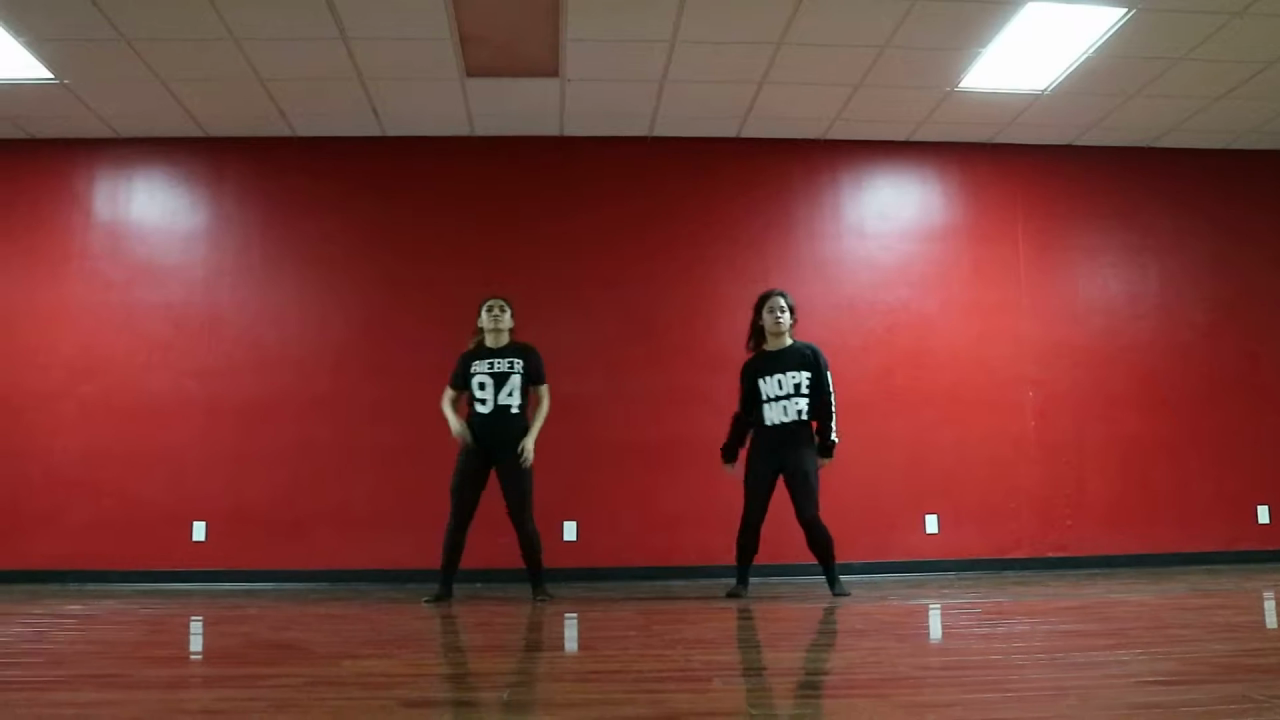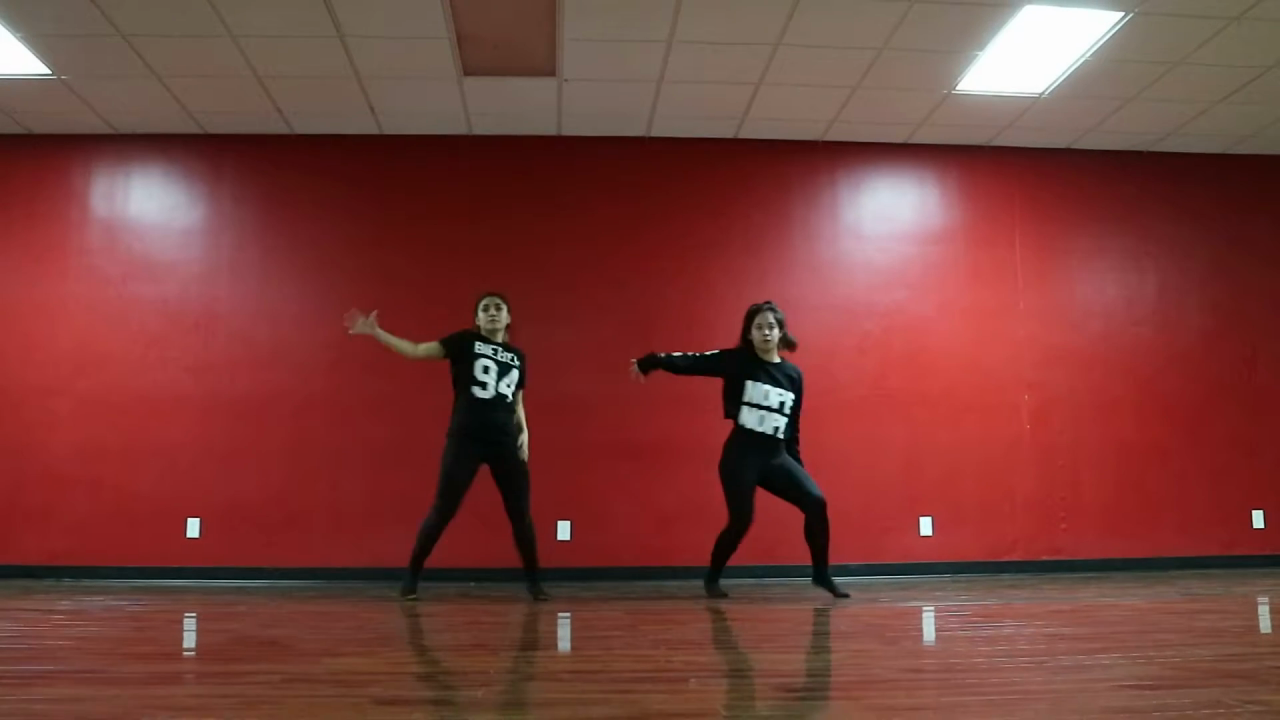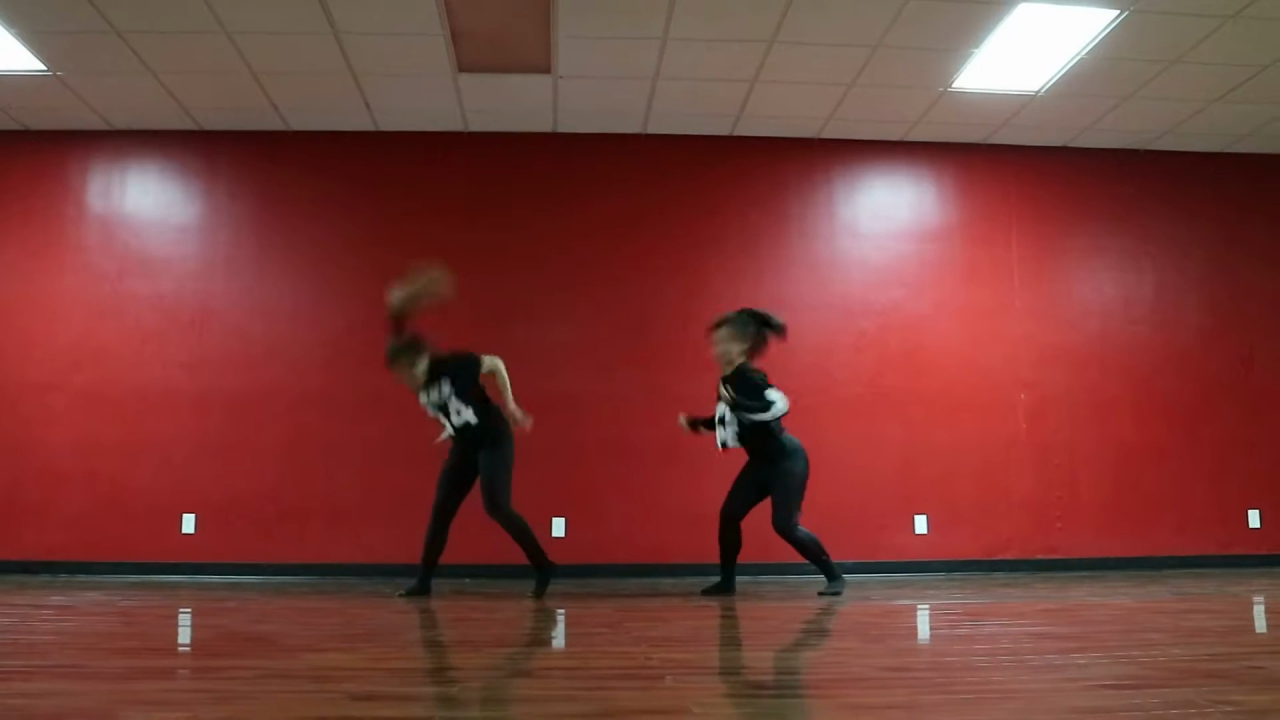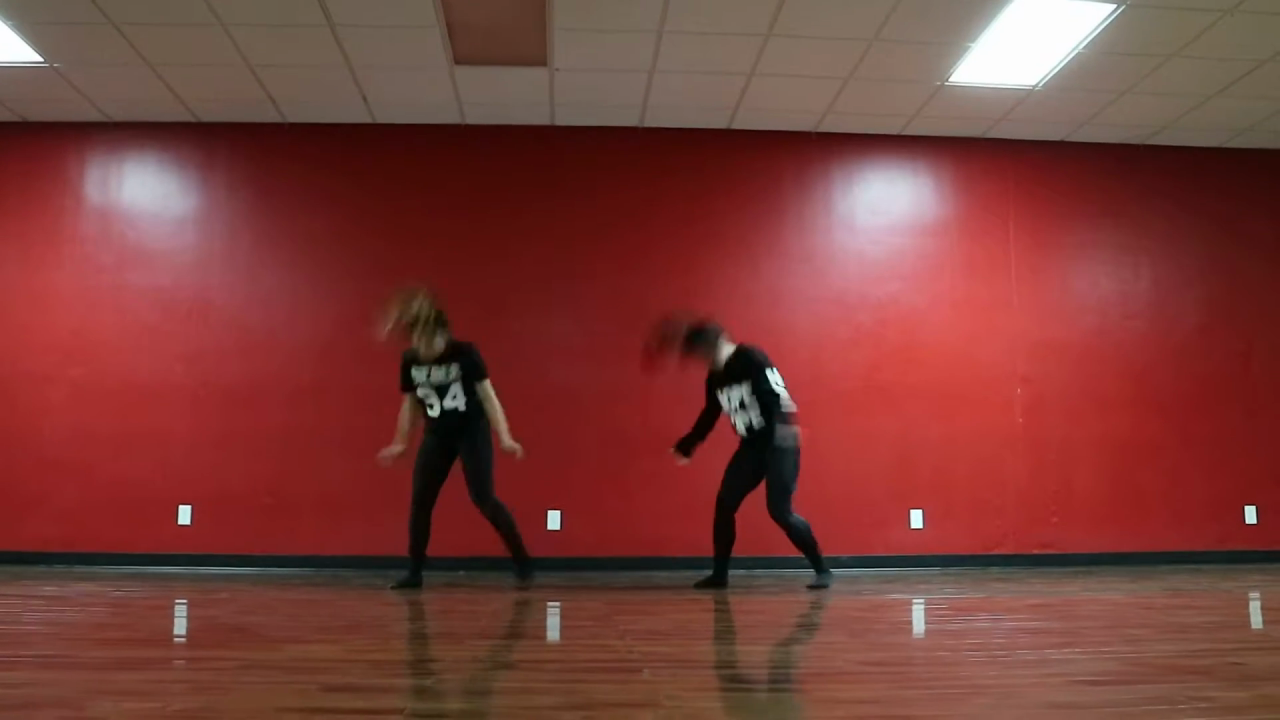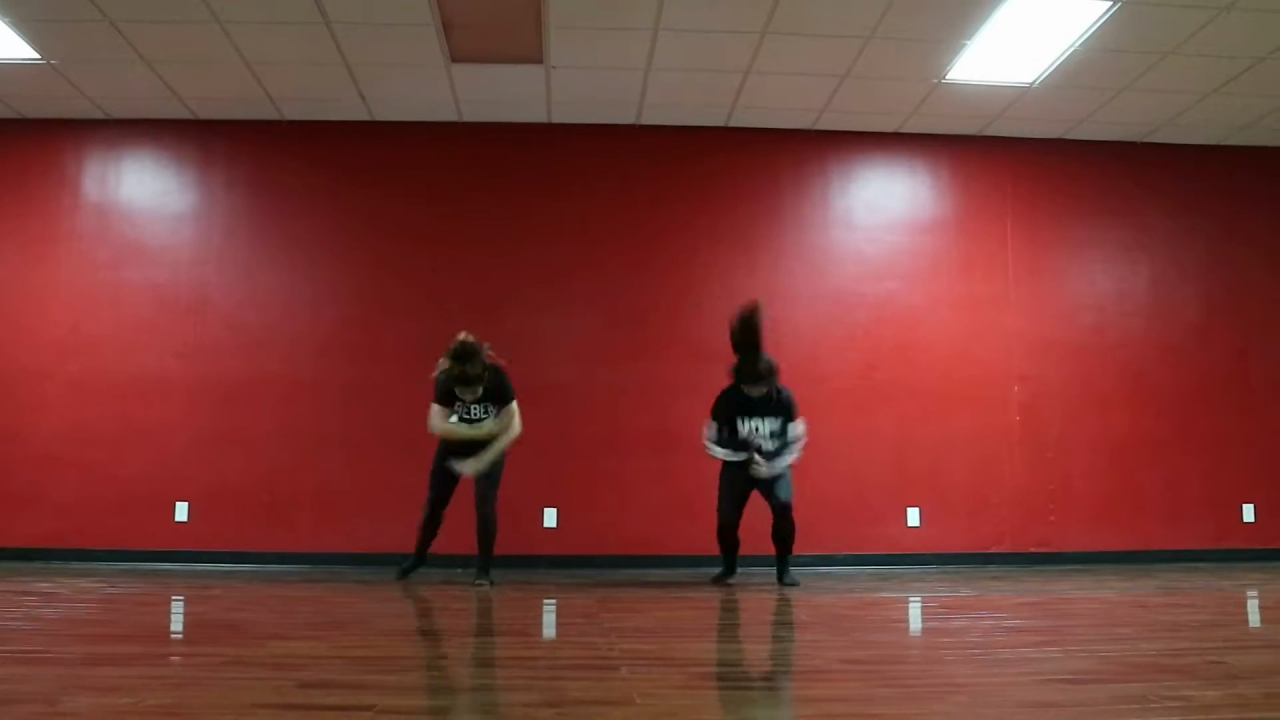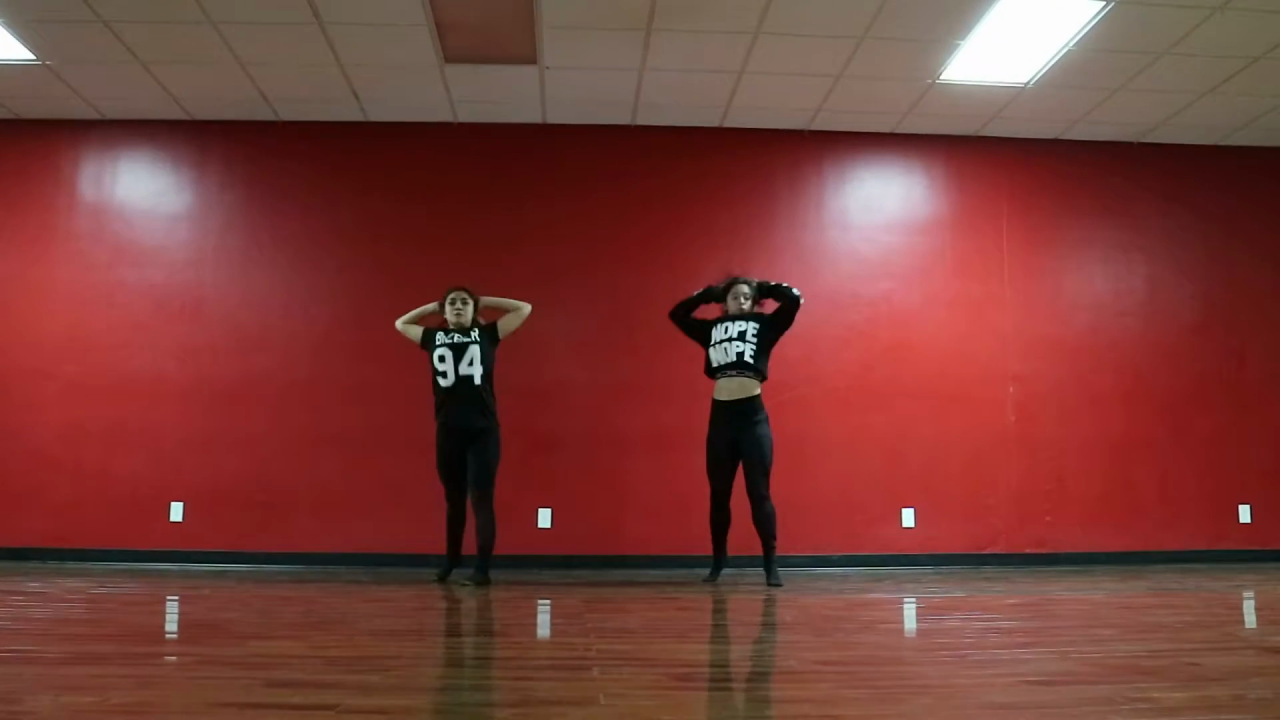
dt=0.5s
person 1, frame 1
left shoulder: (528, 355)
right shoulder: (470, 359)
left elbow: (544, 401)
right elbow: (448, 399)
left wrist: (531, 437)
right wrist: (453, 421)
left hip: (514, 447)
right hip: (475, 445)
left knee: (522, 517)
right knee: (460, 516)
left ankle: (538, 584)
right ankle: (444, 586)
person 1, frame 2
left shoulder: (518, 357)
right shoulder: (466, 341)
right elbow: (417, 352)
left wrist: (525, 432)
right wrist: (376, 333)
left hip: (506, 441)
right hip: (466, 438)
left knee: (520, 511)
right knee: (443, 509)
left ankle: (533, 580)
right ankle: (412, 575)
person 1, frame 3
left shoulder: (451, 365)
right shoulder: (421, 384)
left elbow: (496, 365)
left wrist: (510, 409)
left hip: (493, 442)
right hip: (463, 446)
left knee: (496, 508)
right knee: (440, 512)
left ankle: (544, 568)
right ankle: (424, 581)
person 1, frame 4
left shoulder: (464, 353)
right shoulder: (409, 361)
left elbow: (487, 396)
right elbow: (409, 405)
left wrist: (505, 437)
right wrist: (400, 442)
left hip: (472, 433)
right hip: (436, 437)
left knee: (483, 498)
right knee: (420, 501)
left ankle: (523, 561)
right ankle: (414, 573)
person 1, frame 5
left shoulder: (497, 378)
right shoulder: (445, 382)
left elbow: (515, 426)
right elbow: (436, 426)
left wrist: (482, 460)
right wrist: (484, 429)
left hip: (490, 445)
right hip: (454, 443)
left knee: (485, 500)
right knee: (435, 503)
left ankle: (483, 570)
right ankle: (419, 556)
person 1, frame 6
left shoulder: (487, 333)
right shoulder: (434, 337)
left elbow: (525, 308)
right elbow: (400, 323)
left wrist: (484, 301)
right wrist: (434, 307)
left hip: (483, 431)
right hip: (448, 431)
left knee: (481, 500)
right knee: (454, 499)
left ankle: (482, 569)
right ankle: (451, 558)
person 2, frame 1
left shoulder: (810, 355)
right shoulder: (753, 365)
left elbow: (827, 402)
right elbow: (745, 413)
left wrist: (826, 447)
right wrist: (729, 452)
left hip: (801, 445)
right hip: (764, 446)
left knee: (808, 515)
right knee: (753, 512)
left ankle: (833, 579)
right ankle: (741, 578)
person 2, frame 2
left shoulder: (793, 375)
right shoulder: (735, 360)
left elbow: (793, 423)
right elbow: (692, 362)
left wrist: (794, 459)
right wrist: (649, 362)
left hip: (776, 456)
right hip: (741, 454)
left knee: (816, 502)
right knee: (740, 522)
left ankle: (822, 574)
right ankle: (712, 578)
person 2, frame 3
left shoulder: (747, 377)
right shoulder: (728, 381)
left elbow: (776, 406)
left wrist: (737, 408)
right wrist: (696, 423)
left hip: (785, 459)
right hip: (761, 462)
left knee: (785, 526)
right knee: (728, 516)
left ankle: (835, 577)
right ankle: (726, 582)
person 2, frame 4
left shoulder: (752, 360)
right shoulder: (714, 378)
left elbow: (775, 390)
right elbow: (708, 417)
left wrist: (785, 421)
right wrist: (686, 446)
left hip: (778, 444)
right hip: (750, 447)
left knee: (779, 511)
right knee: (724, 505)
left ankle: (821, 569)
right ankle: (719, 574)
person 2, frame 5
left shoulder: (783, 398)
right shoulder: (727, 399)
left elbow: (795, 441)
right elbow: (713, 443)
left wrist: (773, 463)
right wrist: (746, 454)
left hip: (774, 464)
right hip: (737, 465)
left knee: (783, 505)
right knee: (726, 518)
left ankle: (783, 568)
right ankle: (729, 566)
person 2, frame 6
left shoulder: (763, 324)
right shoulder: (712, 329)
left elbow: (793, 300)
right elbow: (677, 314)
left wrist: (762, 288)
right wrist: (712, 294)
left hip: (753, 419)
right hip: (720, 419)
left knee: (759, 494)
right knee: (719, 495)
left ankle: (771, 565)
right ankle: (718, 562)
